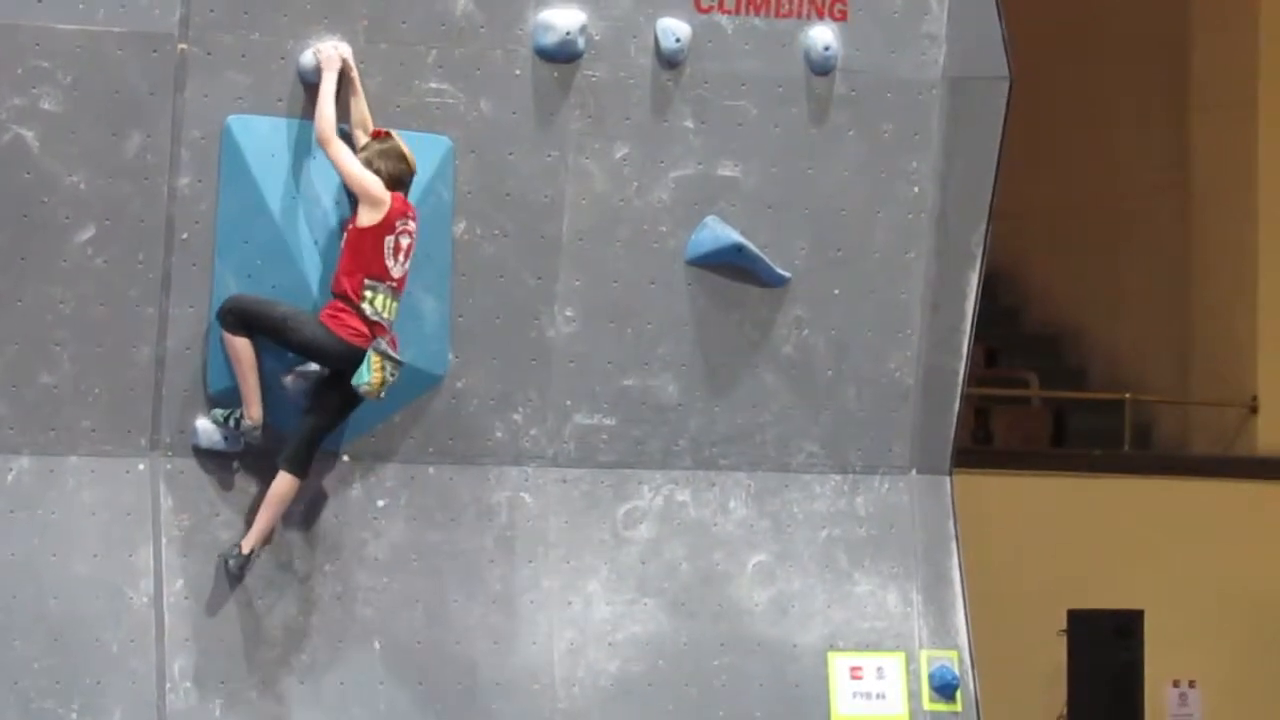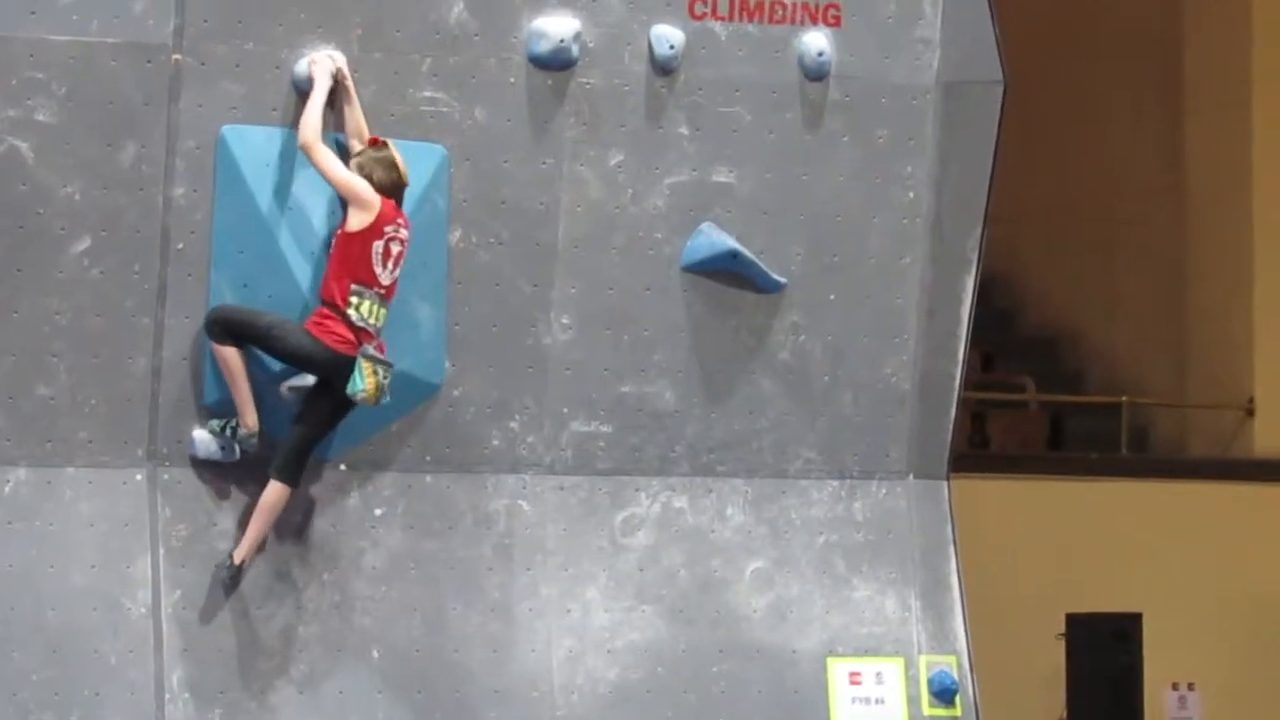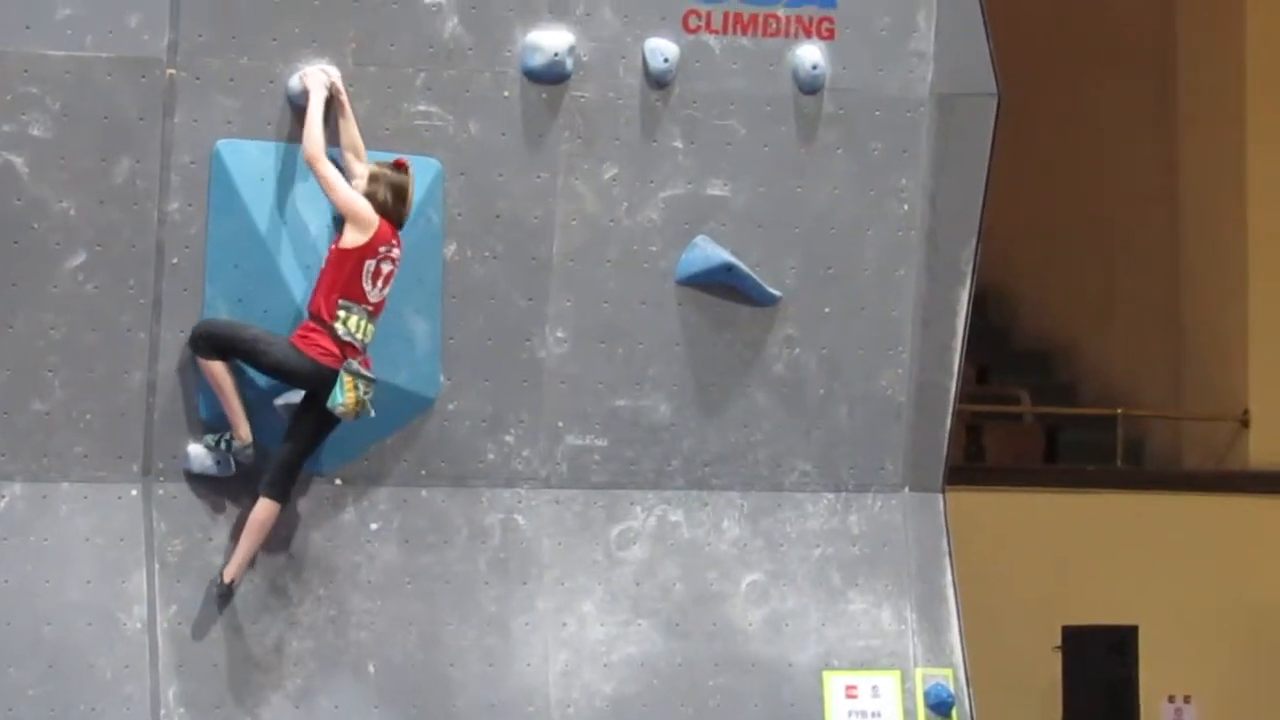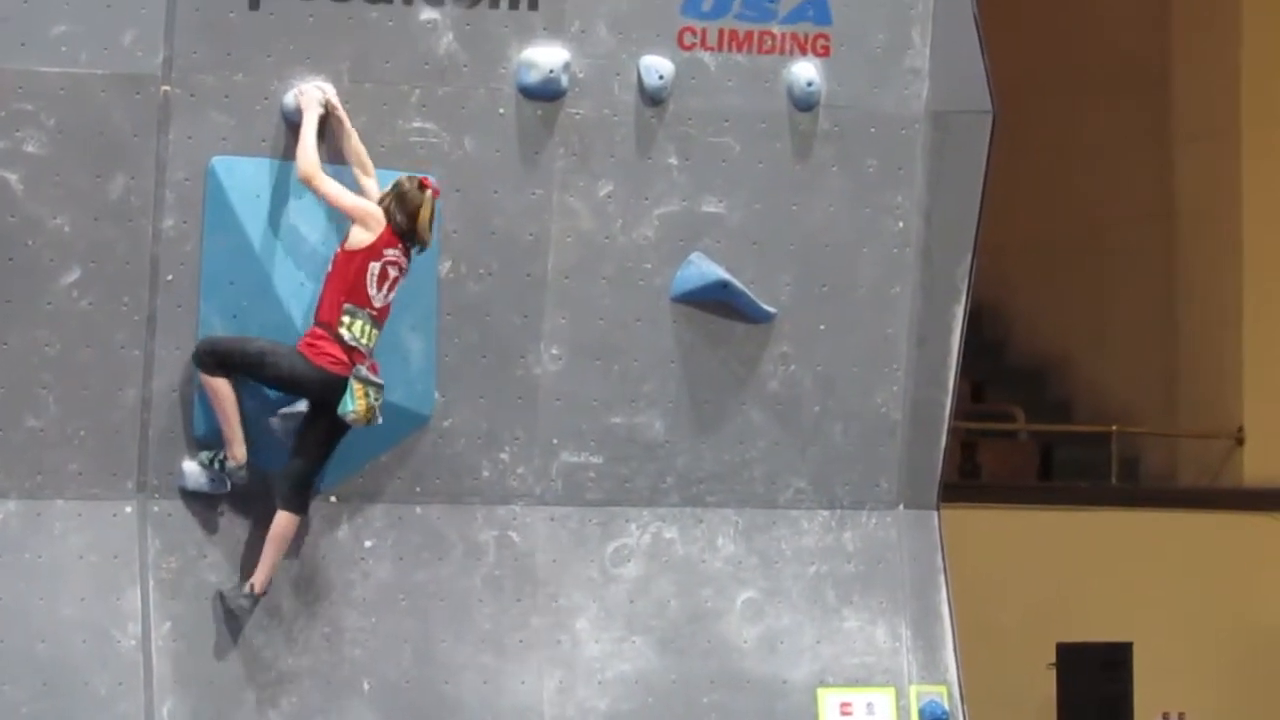
dt=0.4s
person 1, frame 1
left shoulder: (377, 196)
right shoulder: (406, 210)
left elbow: (328, 136)
right elbow: (365, 137)
left wrist: (330, 71)
right wrist: (351, 77)
left hip: (339, 337)
right hip: (370, 352)
left knee: (234, 311)
right knee: (302, 446)
left ankle: (249, 418)
right ankle: (246, 548)
person 1, frame 2
left shoulder: (368, 200)
right shoulder: (398, 218)
left elbow: (309, 143)
right elbow: (362, 143)
left wrist: (322, 83)
right wrist: (346, 86)
left hip: (326, 344)
right hip: (359, 360)
left knee: (220, 320)
right knee: (292, 454)
left ankle: (246, 426)
right ankle: (238, 558)
person 1, frame 3
left shoulder: (366, 220)
right shoulder: (390, 238)
left elbow: (314, 157)
right elbow: (355, 158)
left wrist: (317, 94)
right wrist: (341, 101)
left hip: (311, 358)
right hip: (347, 376)
left knee: (205, 335)
right knee: (281, 473)
left ankle: (239, 438)
right ankle: (229, 577)
person 1, frame 4
left shoulder: (374, 219)
right shoulder: (406, 244)
left elbow: (308, 173)
right elbow: (363, 171)
left wrist: (311, 113)
right wrist: (336, 115)
left hip: (319, 364)
right hip: (352, 380)
left knee: (210, 352)
right knee: (297, 482)
left ankle: (234, 459)
right ankle: (253, 587)
